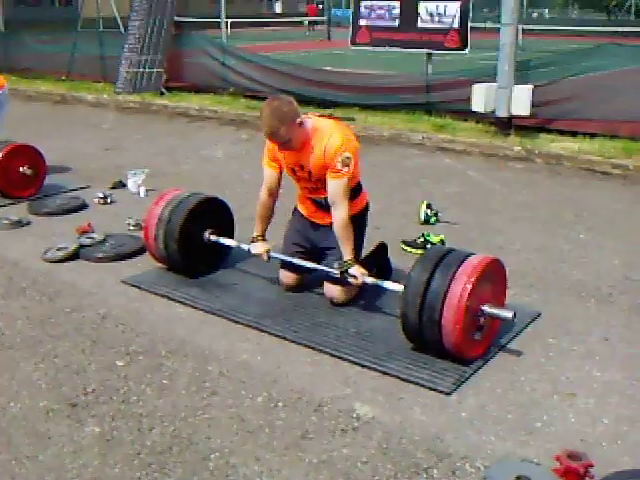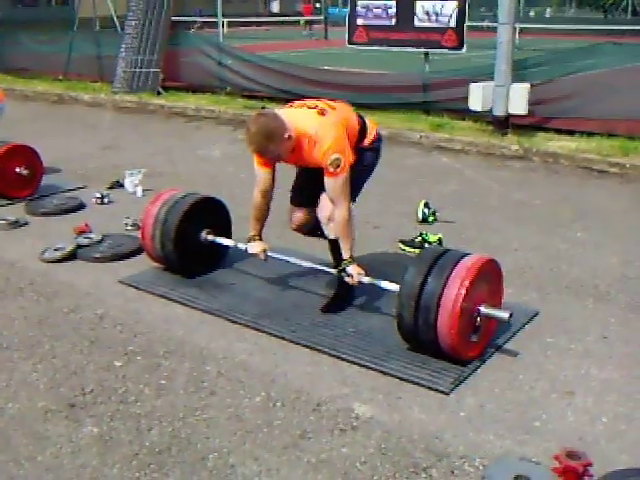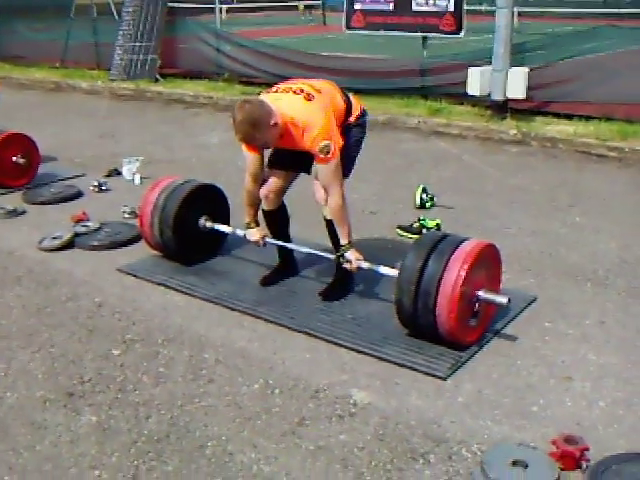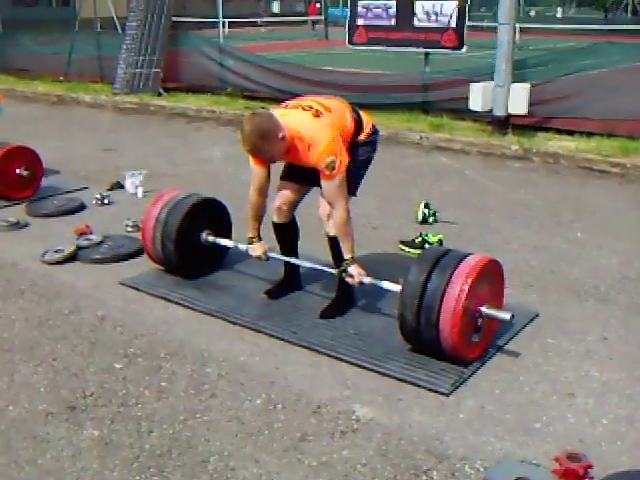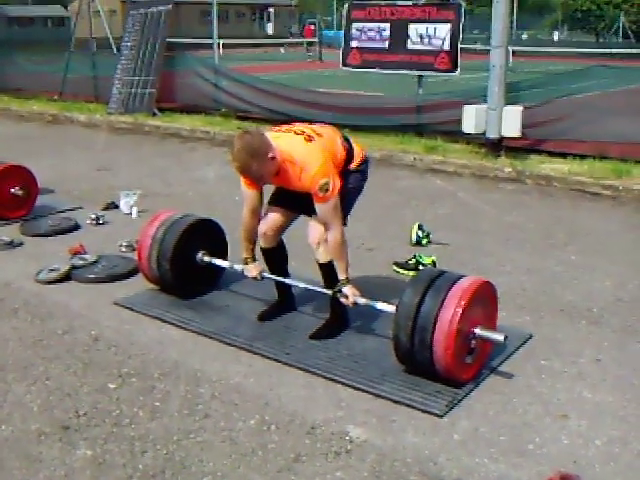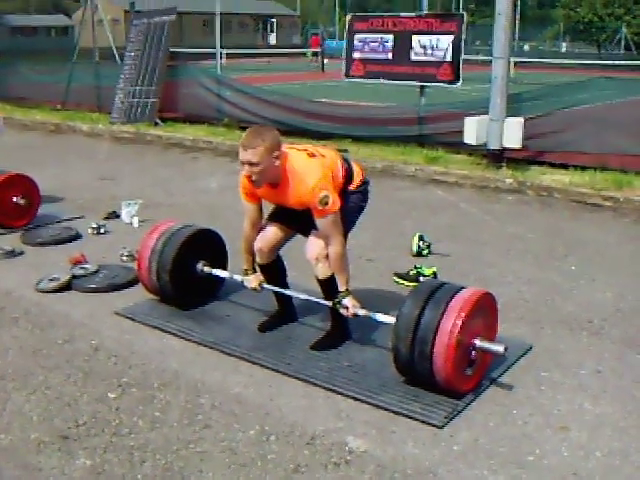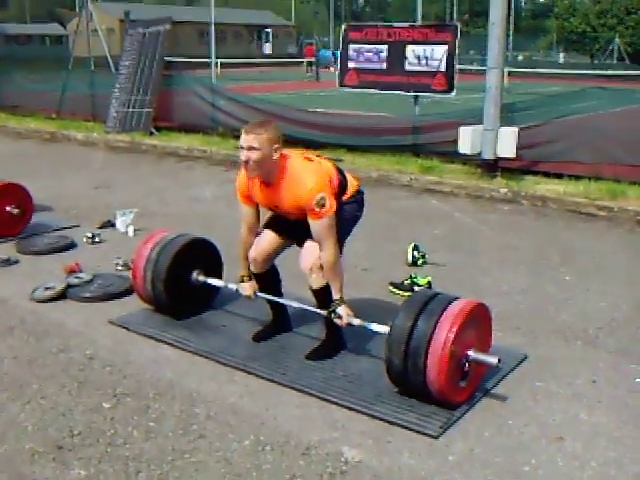
dt=0.5s
person 1, frame 1
left shoulder: (336, 141)
right shoulder: (278, 139)
left elbow: (339, 208)
right elbow: (269, 192)
left wrist: (350, 262)
right wrist: (258, 238)
left hip: (349, 212)
right hip: (308, 213)
left knee: (337, 294)
right knee: (289, 281)
left ankle: (376, 258)
right ankle: (331, 260)
person 1, frame 2
left shoulder: (325, 140)
right shoulder: (268, 136)
left elbow: (341, 206)
right elbow: (263, 192)
left wrist: (349, 261)
right wrist: (255, 237)
left hip: (361, 145)
right hip: (315, 155)
left knee: (327, 213)
right knee: (299, 221)
left ankle: (345, 286)
right ankle: (341, 243)
person 1, frame 3
left shoulder: (314, 127)
right shoulder: (255, 120)
left elbow: (334, 192)
right elbow: (253, 178)
left wrist: (347, 246)
right wrist: (252, 224)
left hip: (346, 121)
left knee: (323, 195)
right knee: (269, 192)
left ankle: (344, 273)
right ankle: (287, 262)
person 1, frame 4
left shoulder: (320, 141)
right shoulder: (263, 136)
left elbow: (339, 207)
right elbow: (258, 191)
left wrist: (350, 261)
right wrist: (254, 238)
left hip: (357, 138)
left knee: (327, 211)
right knee: (282, 205)
left ankle: (345, 291)
right ankle: (291, 276)
person 1, frame 5
left shoulder: (311, 166)
right shoulder: (252, 161)
left elbow: (334, 229)
right elbow: (251, 213)
left wrist: (344, 282)
right wrist: (249, 259)
left hip: (347, 168)
left knee: (317, 237)
right knee: (267, 230)
left ankle: (338, 313)
right ankle: (285, 298)
person 1, frame 6
left shoulder: (311, 179)
right shoulder: (249, 177)
left elbow: (335, 242)
right elbow: (252, 225)
left wrist: (344, 293)
right wrist: (249, 270)
left hip: (347, 190)
left knee: (316, 252)
right knee: (263, 246)
left ankle: (340, 326)
right ankle: (286, 309)
person 1, frame 7
left shoulder: (308, 182)
right shoulder: (246, 179)
left elbow: (328, 247)
right elbow: (248, 228)
left wrist: (339, 301)
right wrist: (245, 276)
left hip: (342, 201)
left knee: (310, 263)
right knee: (257, 256)
left ankle: (334, 336)
right ankle: (280, 319)
